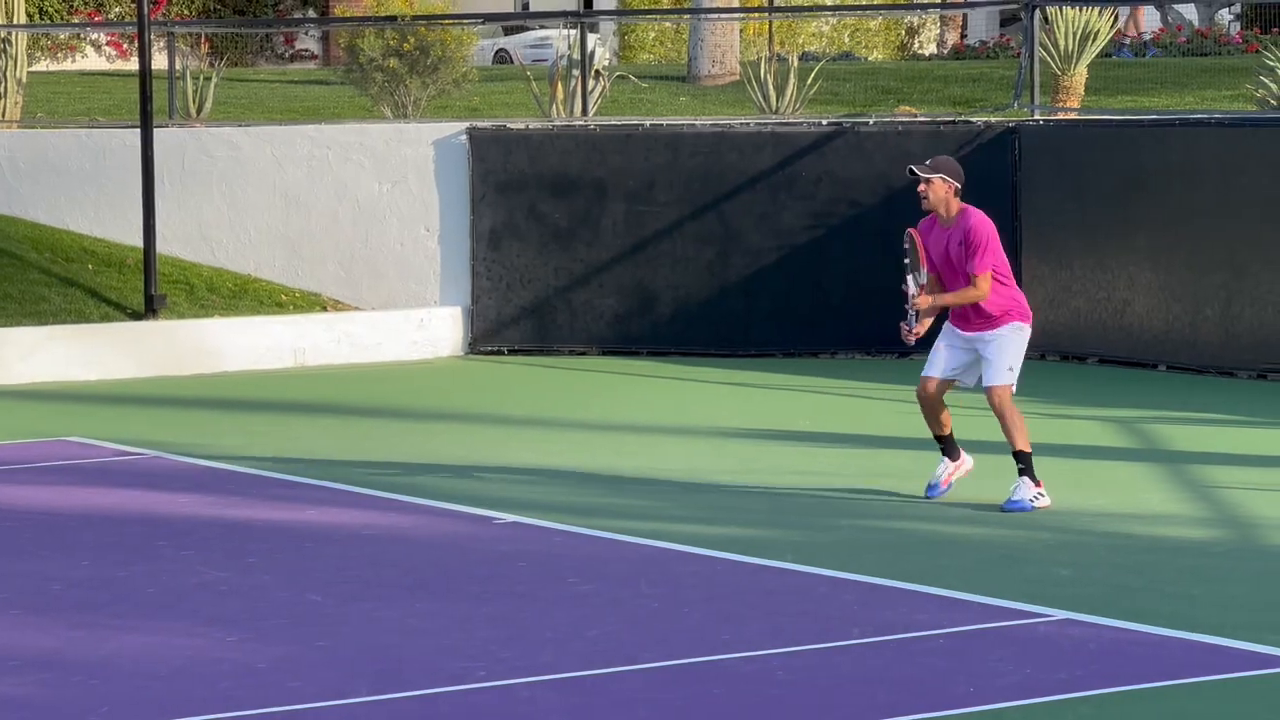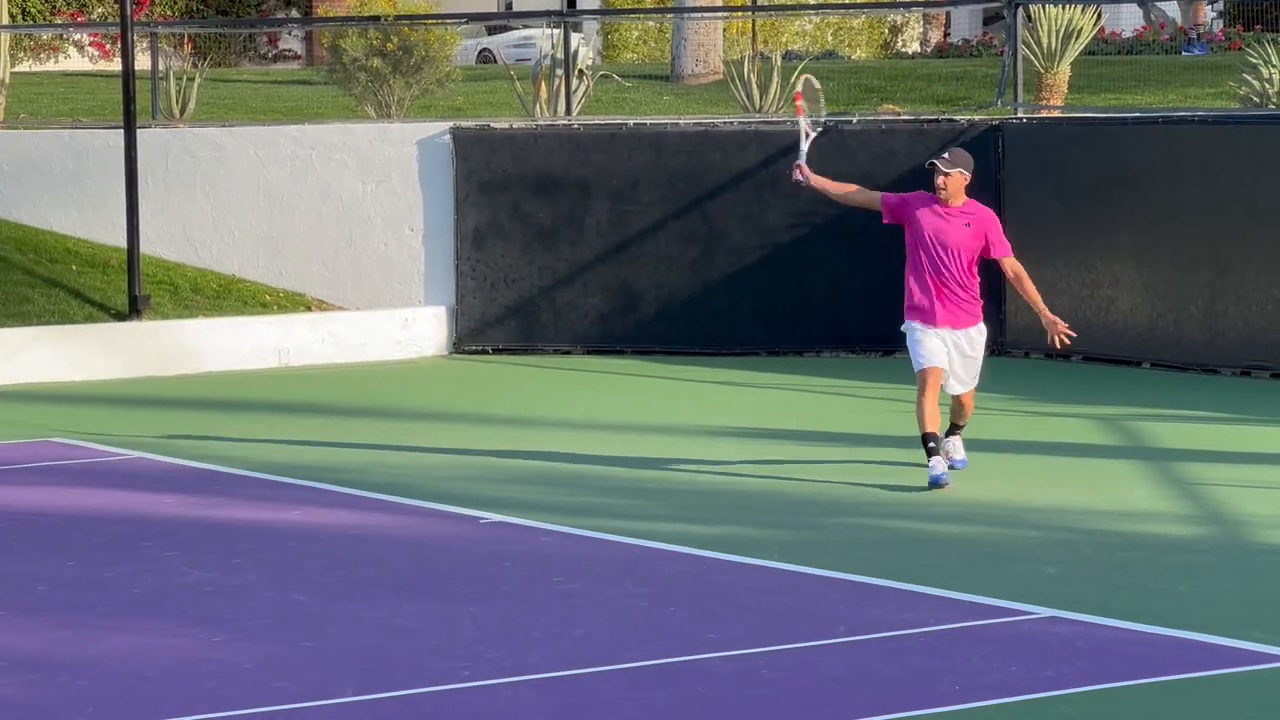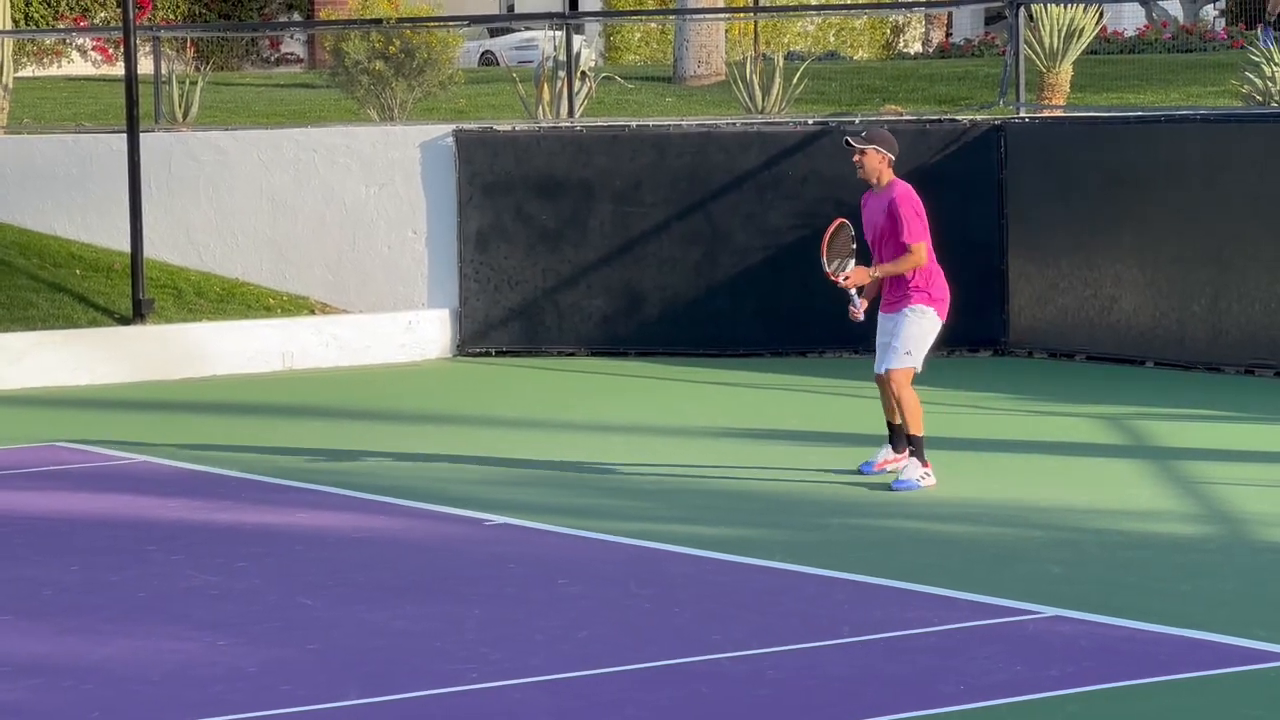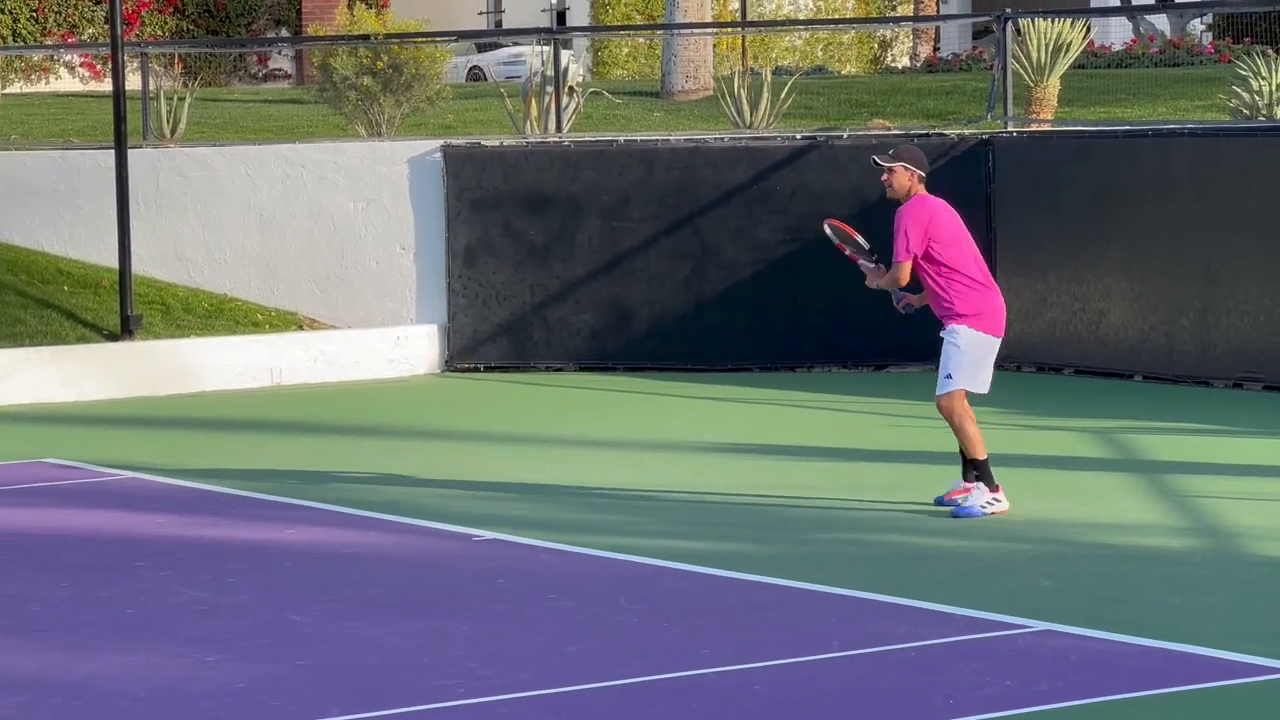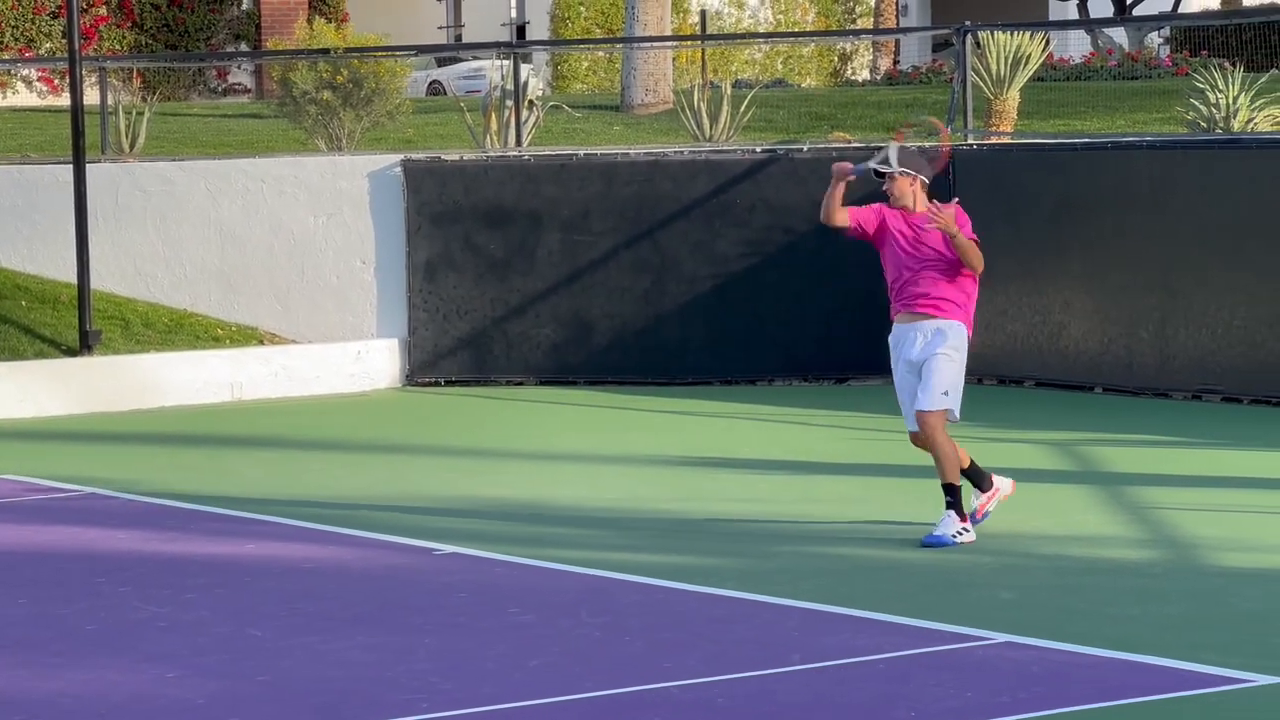
dt=1s
person 1, frame 1
left shoulder: (976, 225)
right shoulder: (925, 229)
left elbow: (981, 290)
right elbow: (936, 284)
left wrist: (932, 301)
right wrist: (922, 321)
left hip: (1004, 321)
right hip: (961, 325)
left knee: (998, 395)
right knee: (927, 390)
left ankle: (1031, 484)
right ankle: (953, 459)
person 1, frame 2
left shoulder: (983, 218)
right shoulder: (915, 203)
left elbow: (1014, 270)
right elbow: (863, 196)
left wrist: (1045, 314)
right wrist: (815, 181)
left hip: (966, 322)
right hip: (922, 321)
left knee: (963, 397)
right knee: (929, 382)
left ankle: (952, 437)
right ankle: (935, 461)
person 1, frame 3
left shoulder: (902, 197)
right shoulder: (868, 201)
left elbow: (919, 256)
left wrist: (870, 273)
right wrist: (864, 298)
left hip: (922, 301)
right hip: (892, 303)
left knee: (897, 378)
right knee: (883, 379)
left ankle: (920, 465)
right ankle: (897, 450)
person 1, frame 4
left shoulder: (910, 213)
right shoulder: (934, 208)
left elbow: (899, 276)
left wrist: (877, 278)
right wrist: (921, 298)
left hip: (971, 318)
right hip: (973, 314)
left knee: (949, 402)
right knee: (952, 400)
left ankle: (990, 491)
right ankle: (970, 481)
person 1, frame 5
left shoulder: (953, 215)
right shoulder: (881, 218)
left elbow: (976, 267)
right elbow: (831, 218)
left wrist: (949, 229)
right wrist: (838, 181)
left hip: (945, 329)
right hip: (904, 334)
left knee: (930, 421)
right knee: (920, 435)
left ankle: (957, 518)
right ankle: (987, 485)
